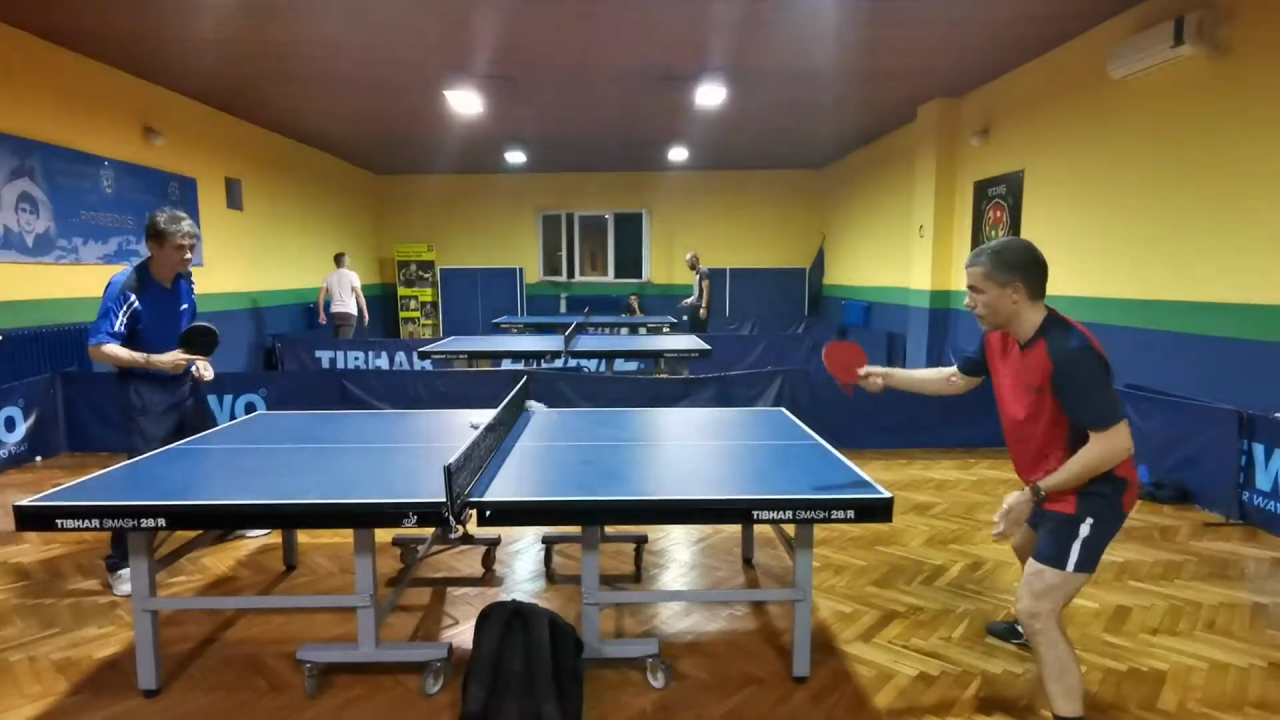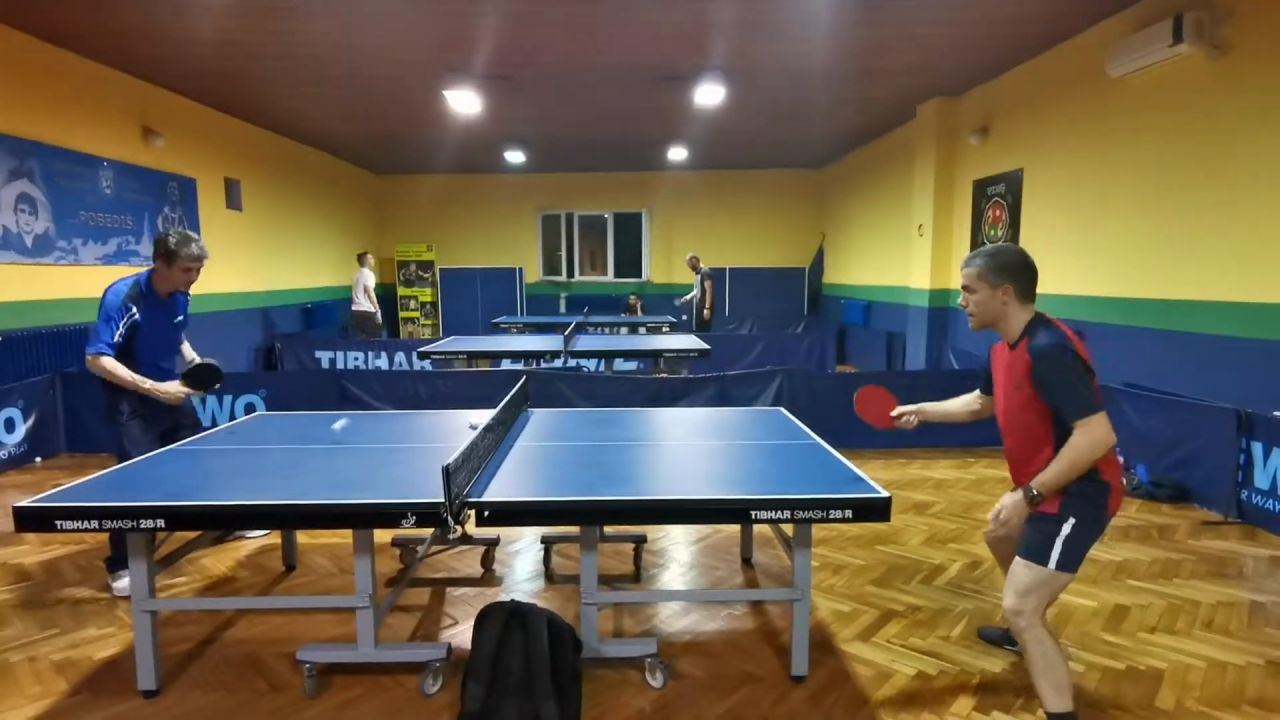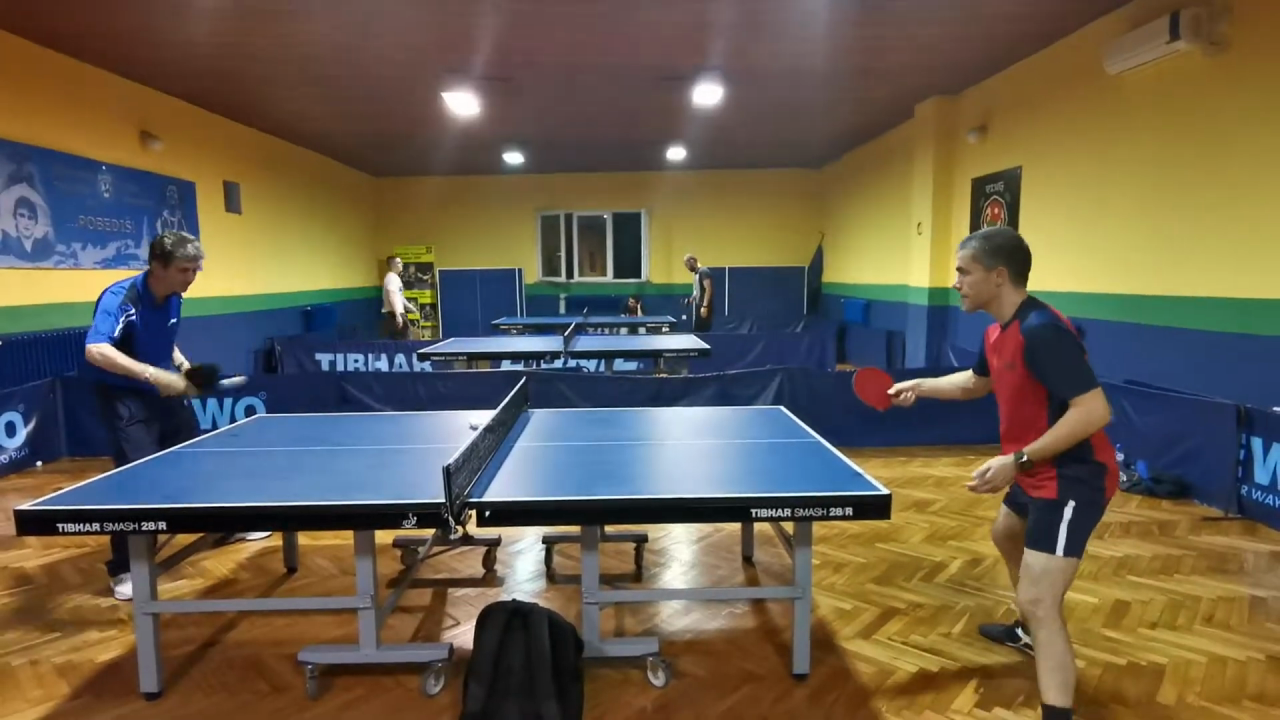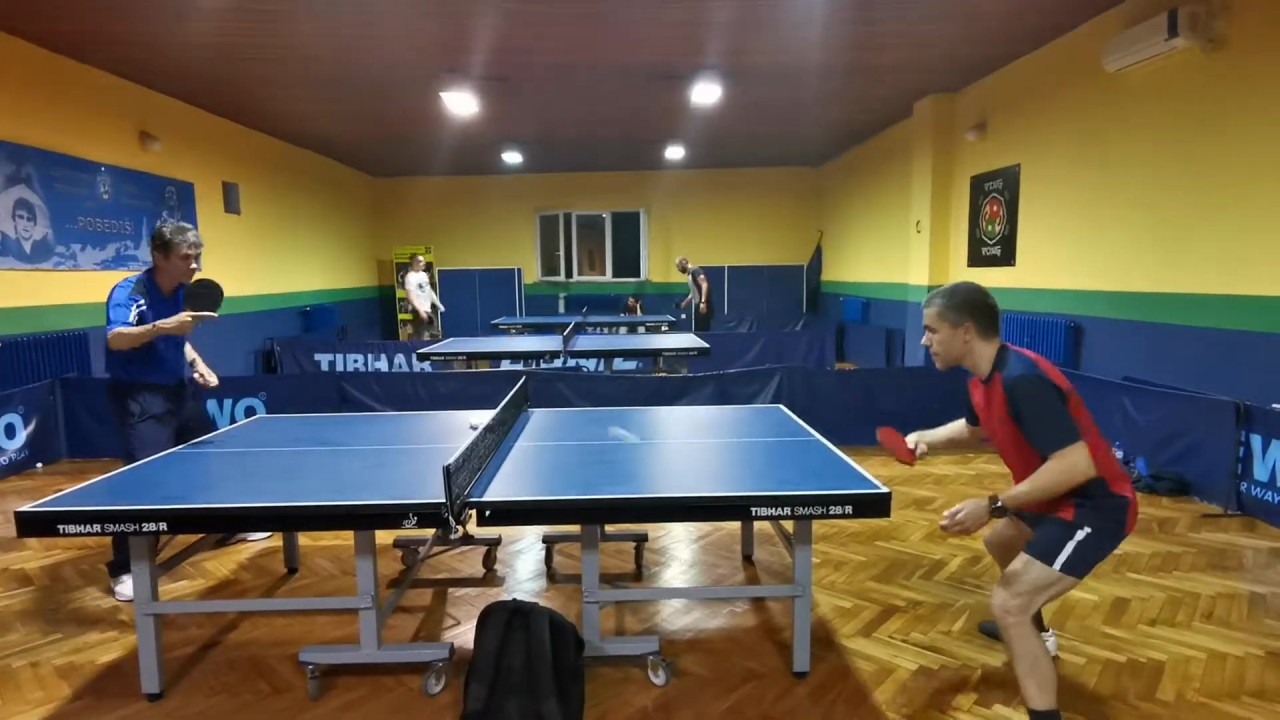
dt=0.3s
person 1, frame 1
left shoulder: (1071, 353)
right shoulder: (999, 340)
left elbow: (1116, 444)
right elbow: (955, 379)
left wrist: (1033, 494)
right wrist: (887, 376)
left hip: (1091, 496)
right hip: (1050, 485)
left knee: (1036, 608)
right knee: (1027, 550)
right ankle: (1032, 628)
person 1, frame 2
left shoulder: (1050, 350)
right shoulder: (1005, 347)
left elbow: (1098, 436)
right elbow: (982, 401)
left wrist: (1027, 495)
right wrist: (923, 411)
left hip: (1076, 495)
right hip: (1042, 489)
left knee: (1020, 607)
right knee: (1000, 540)
right ankle: (1025, 636)
person 1, frame 3
left shoulder: (1042, 330)
right shoulder: (998, 331)
left elbow: (1094, 411)
right elbow: (975, 381)
left wrist: (1017, 460)
right wrist: (918, 386)
left hip: (1071, 480)
right hip: (1037, 472)
left knee: (1038, 600)
right knee: (1006, 537)
right ankle: (1028, 632)
person 1, frame 4
left shoulder: (1022, 380)
right shoulder: (982, 378)
left elbow: (1077, 464)
right elbow: (973, 429)
left wrist: (992, 506)
right wrist: (926, 438)
left hip: (1095, 508)
right hip: (1055, 498)
left knee: (1007, 604)
right knee: (999, 543)
right ankle: (1033, 634)
person 2, frame 1
left shoulder: (185, 282)
right shoulder: (124, 288)
right elbow: (98, 348)
left wrist: (198, 359)
right wrist: (154, 361)
left hip: (184, 384)
right hip: (147, 391)
right ankle: (121, 564)
person 2, frame 2
left shoulder: (180, 295)
right shoulder: (122, 297)
right elbow: (96, 359)
left wrist: (195, 363)
right wrist: (152, 388)
left hip: (171, 391)
right hip: (132, 396)
right ankle: (121, 566)
person 2, frame 3
left shoulder: (173, 298)
right shoulder: (119, 299)
right elbow: (95, 351)
left wrist: (184, 368)
right wrist: (152, 375)
left hip: (164, 394)
right hip: (126, 398)
right ankle: (123, 570)
person 2, frame 4
left shoulder: (183, 291)
right shoulder: (129, 292)
right elbow: (116, 339)
left wrist: (196, 363)
right wrist: (163, 326)
left hip: (178, 390)
right hip: (139, 397)
right ankle: (124, 570)
